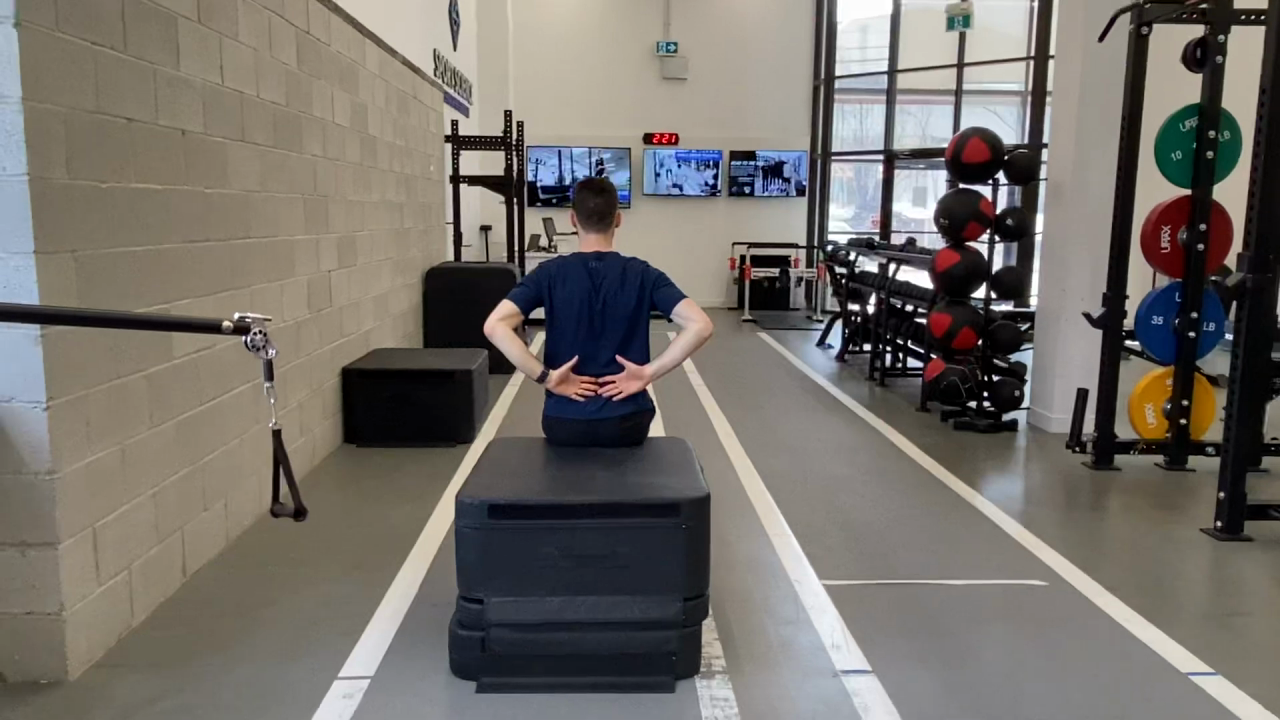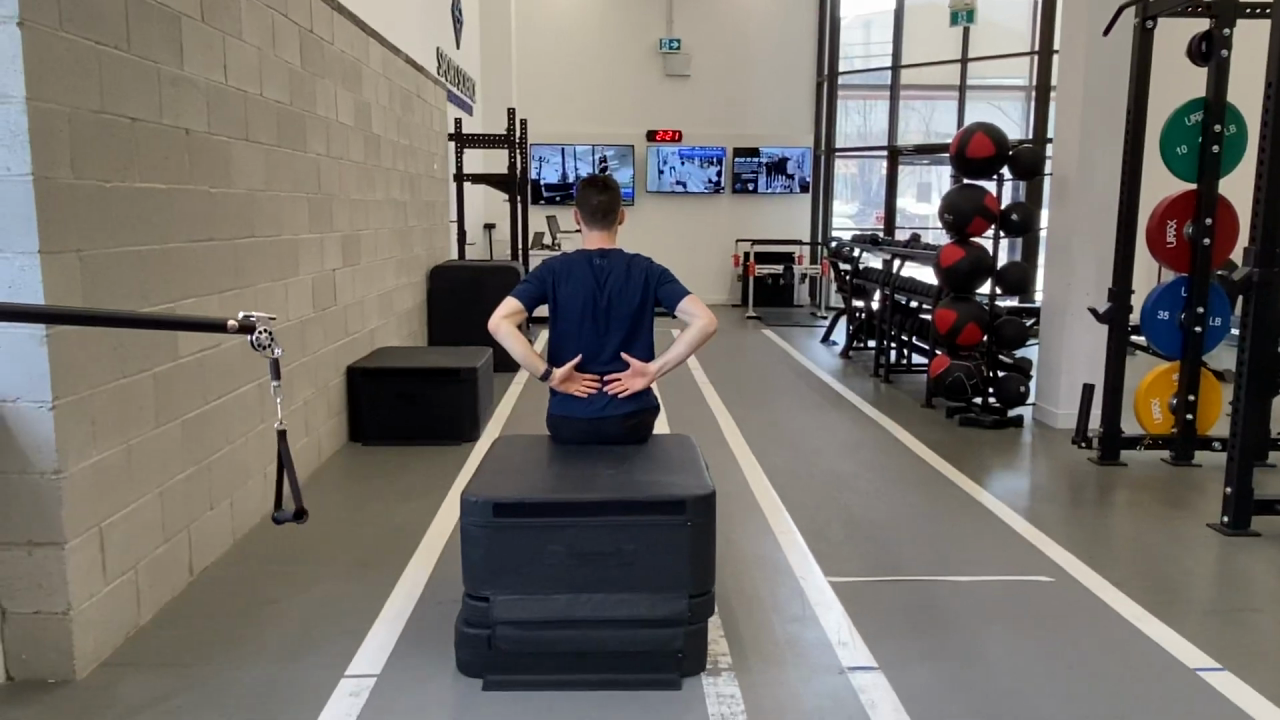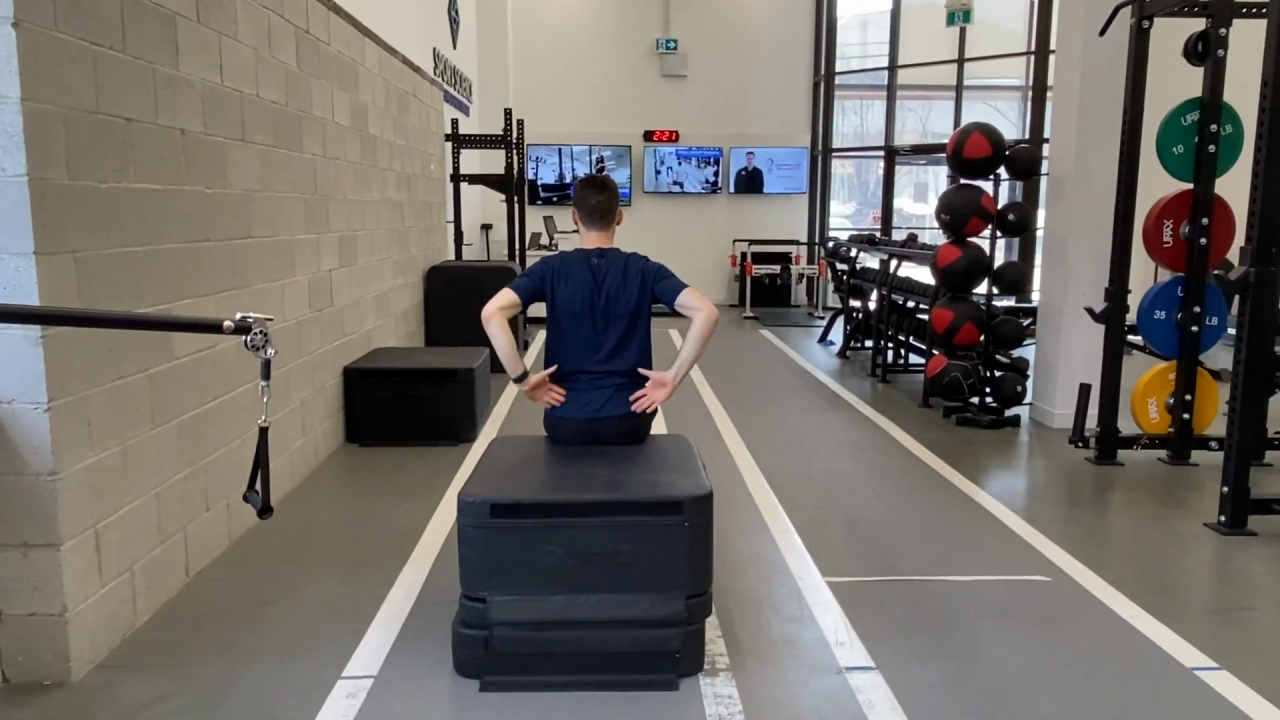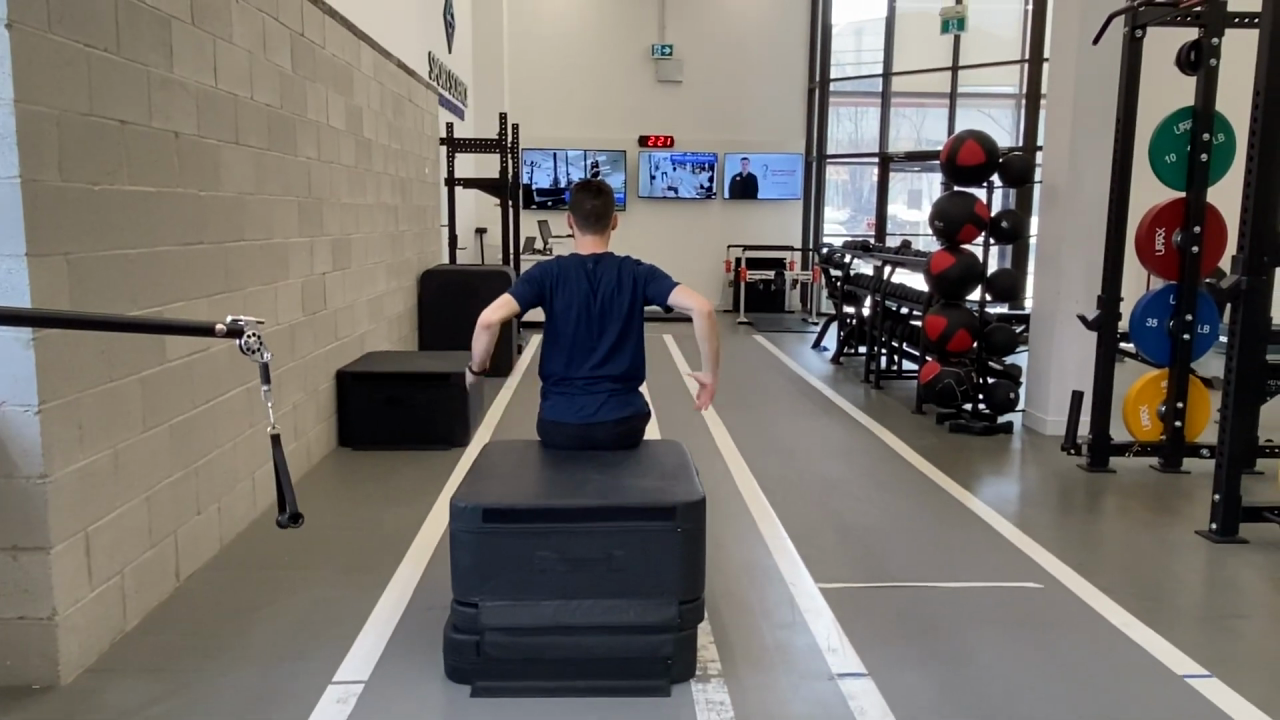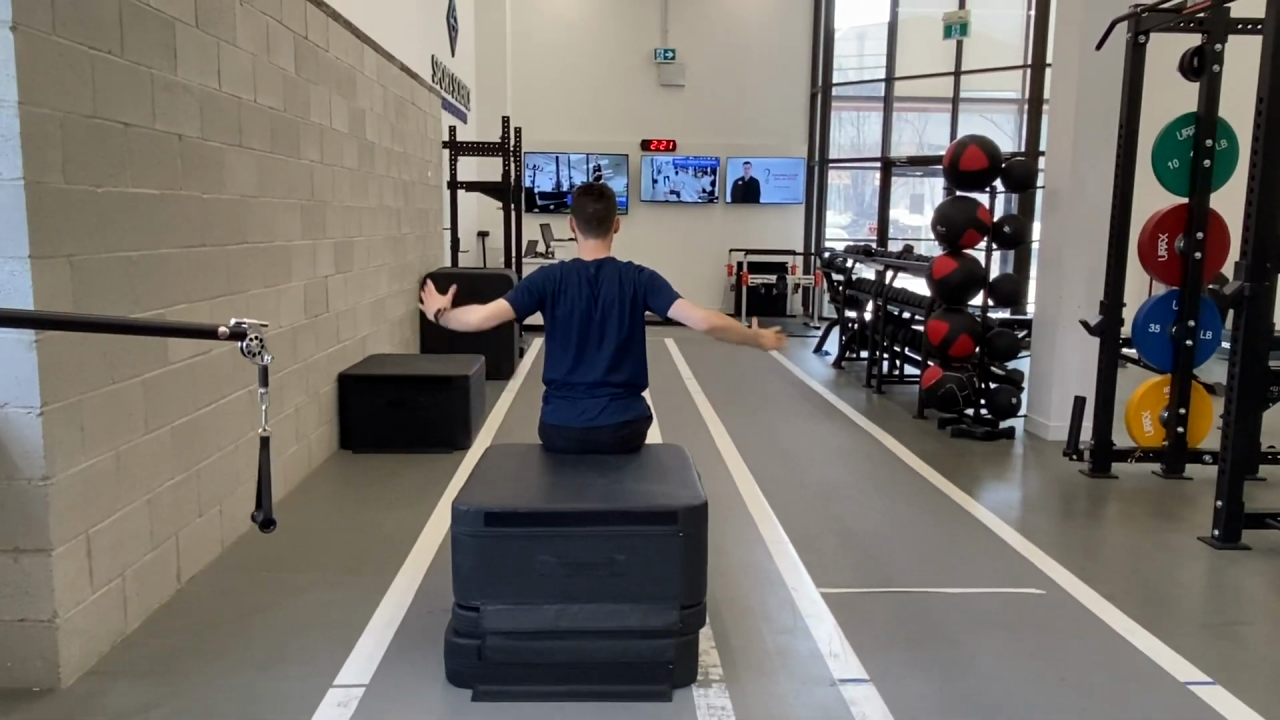
dt=0.5s
person 1, frame 1
left shoulder: (549, 274)
right shoulder: (643, 276)
left elbow: (495, 327)
right elbow: (700, 326)
left wrist: (545, 376)
right wrist: (648, 372)
left hip: (563, 422)
right hip: (627, 421)
person 1, frame 2
left shoulder: (553, 271)
right shoulder: (647, 272)
left elbow: (499, 323)
right elbow: (705, 321)
left wrist: (549, 374)
right wrist: (653, 369)
left hip: (568, 420)
right hip: (632, 419)
person 1, frame 3
left shoulder: (551, 270)
right shoulder: (645, 271)
left elbow: (493, 313)
right elbow: (705, 312)
left wrist: (521, 377)
right wrist: (674, 376)
left hip: (565, 419)
right hip: (629, 418)
person 1, frame 4
left shoulder: (546, 274)
right shoulder: (638, 274)
left elbow: (489, 320)
right elbow: (702, 309)
left wrist: (476, 369)
right wrist: (709, 374)
left hip: (559, 423)
right hip: (623, 421)
person 1, frame 5
left shoulder: (549, 279)
right shoulder: (639, 280)
left elbow: (481, 318)
right elbow: (704, 321)
left wrist: (440, 313)
right wrist: (759, 339)
left hip: (561, 428)
right hip: (624, 427)
